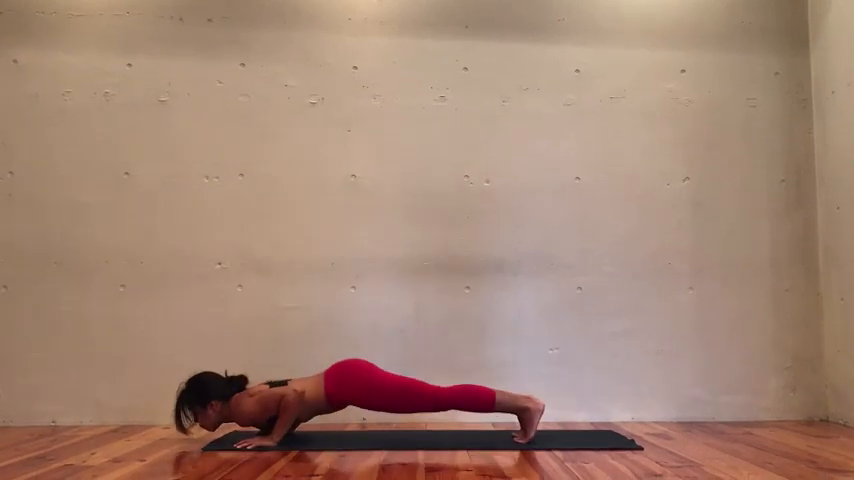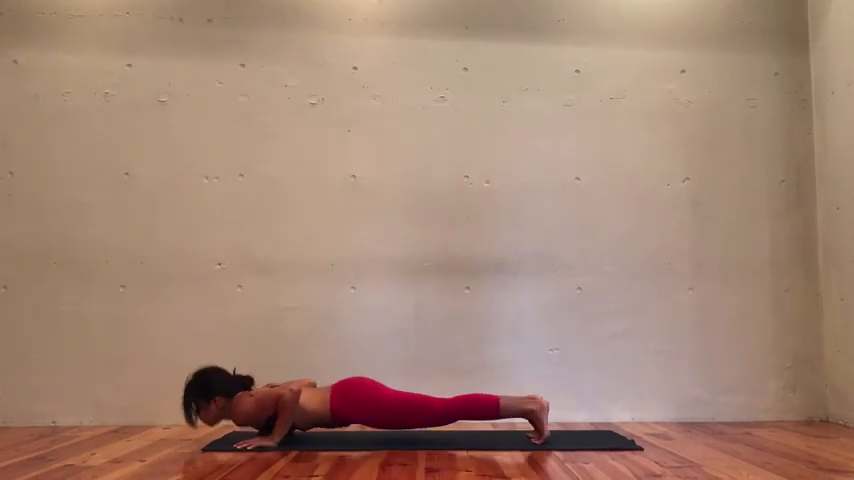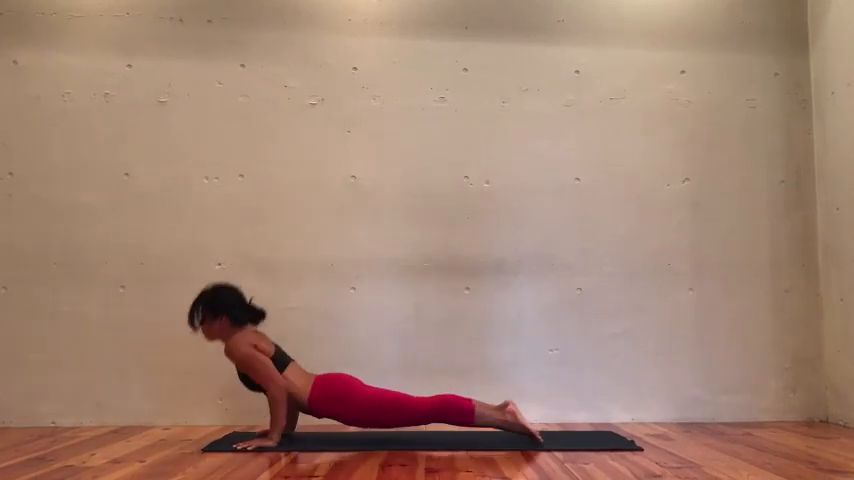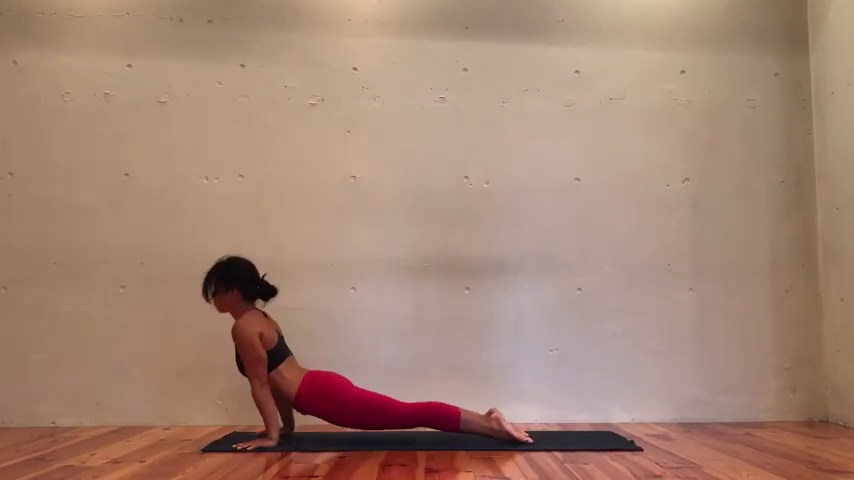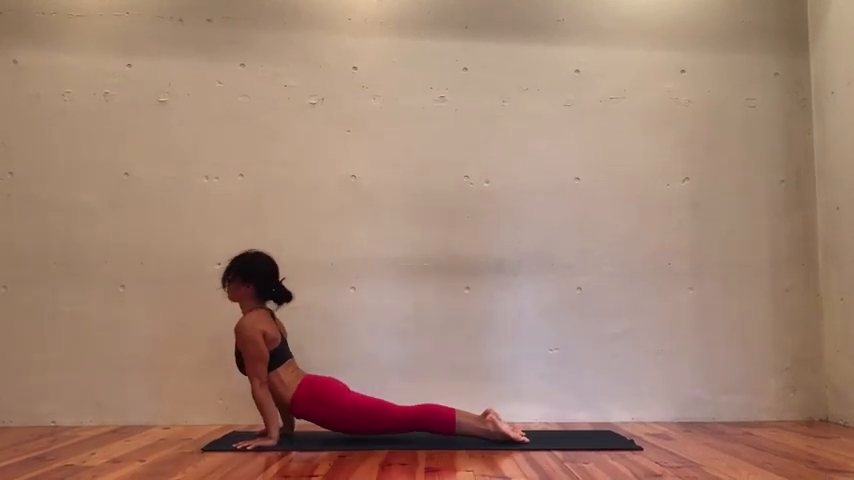
dt=0.3s
person 1, frame 1
left shoulder: (243, 409)
right shoulder: (246, 396)
left elbow: (293, 395)
left wrist: (273, 437)
right wrist: (279, 427)
left hip: (349, 382)
right hip: (347, 377)
left knee: (440, 397)
right knee: (438, 397)
left ankle: (523, 404)
right ankle: (519, 402)
person 1, frame 2
left shoulder: (242, 409)
right shoulder: (247, 395)
left elbow: (290, 395)
left wrist: (273, 436)
right wrist: (282, 427)
left hip: (354, 401)
right hip: (351, 393)
left knee: (445, 409)
right knee: (443, 410)
left ankle: (527, 407)
right ankle: (524, 404)
person 1, frame 3
left shoulder: (237, 346)
right shoulder: (252, 337)
left elbow: (278, 387)
left wrist: (275, 436)
right wrist: (286, 428)
left hip: (336, 397)
right hip: (337, 388)
left knee: (426, 409)
right knee: (426, 407)
left ankle: (503, 418)
right ankle: (501, 413)
person 1, frame 4
left shoulder: (243, 327)
right shoulder: (260, 318)
left elbow: (259, 383)
left wrist: (271, 434)
right wrist: (286, 425)
left hip: (323, 395)
right hip: (324, 387)
left knee: (408, 414)
right knee: (410, 413)
left ankle: (492, 426)
right ankle: (486, 420)
person 1, frame 5
left shoulder: (247, 325)
right shoulder: (268, 318)
left elbow: (259, 382)
left wrist: (271, 434)
right wrist: (286, 424)
left hip: (320, 401)
right hip: (321, 391)
left knee: (406, 418)
right knee: (406, 416)
left ankle: (486, 428)
right ankle: (482, 420)
